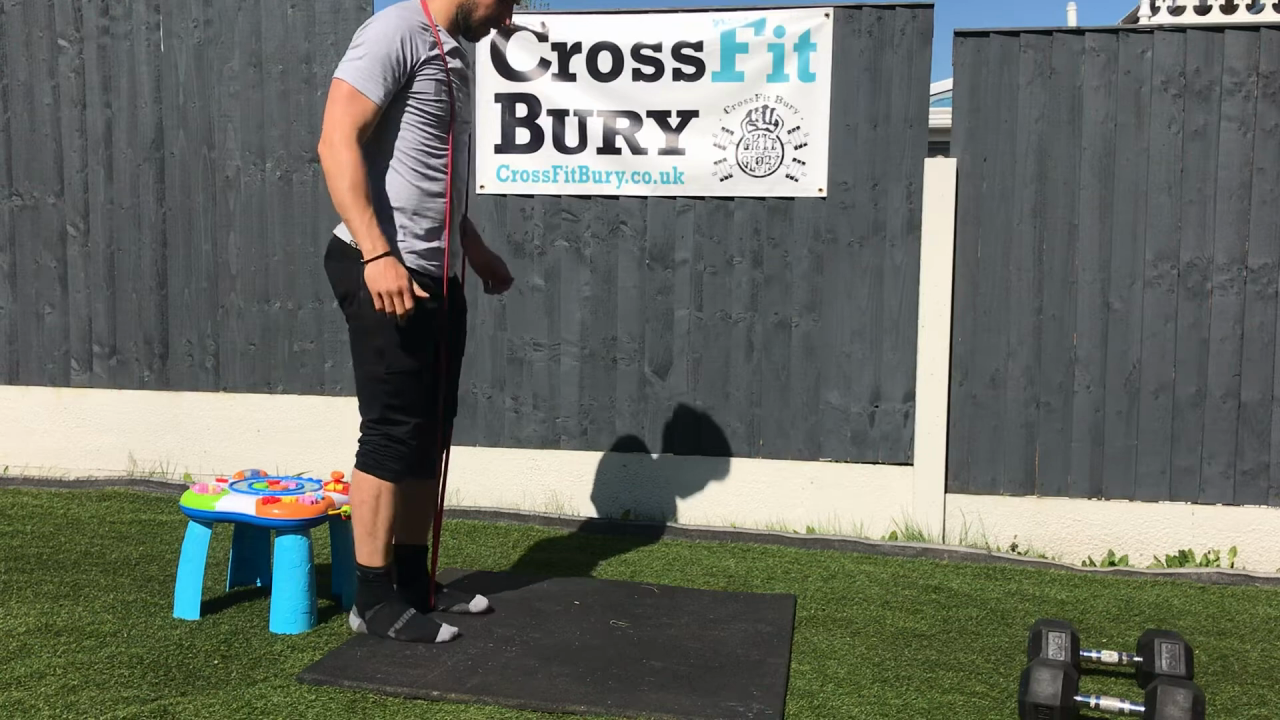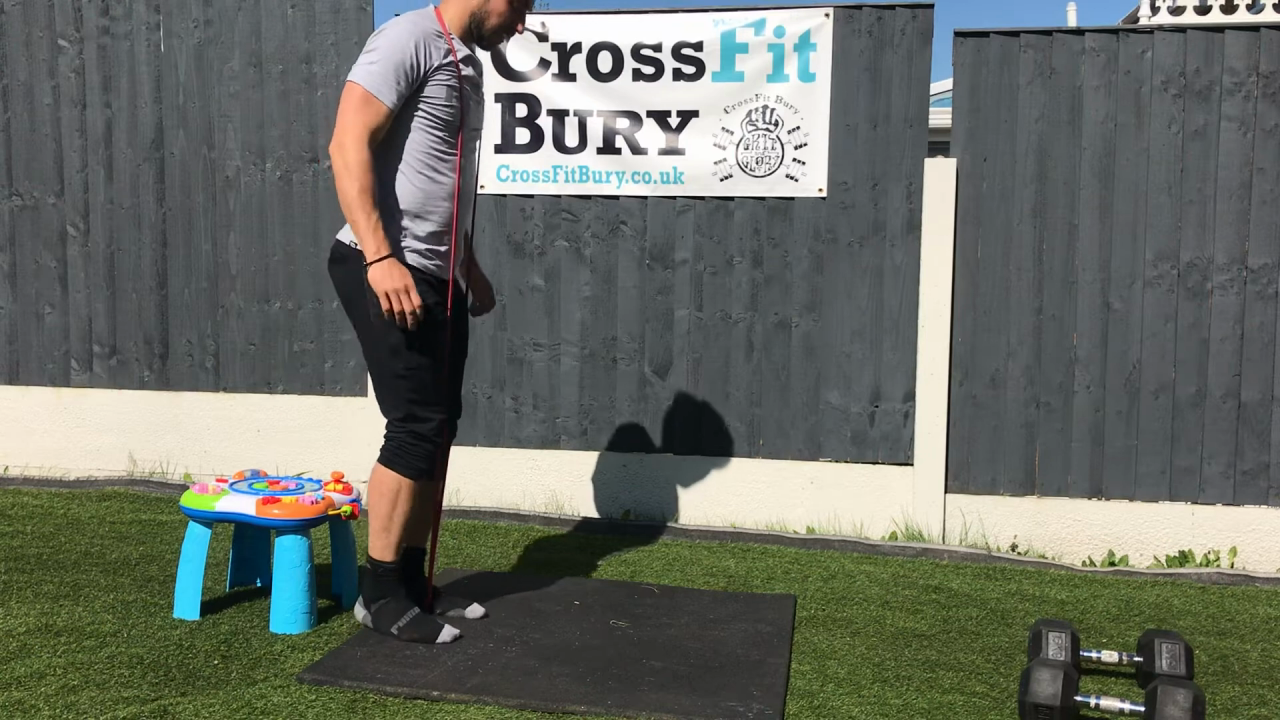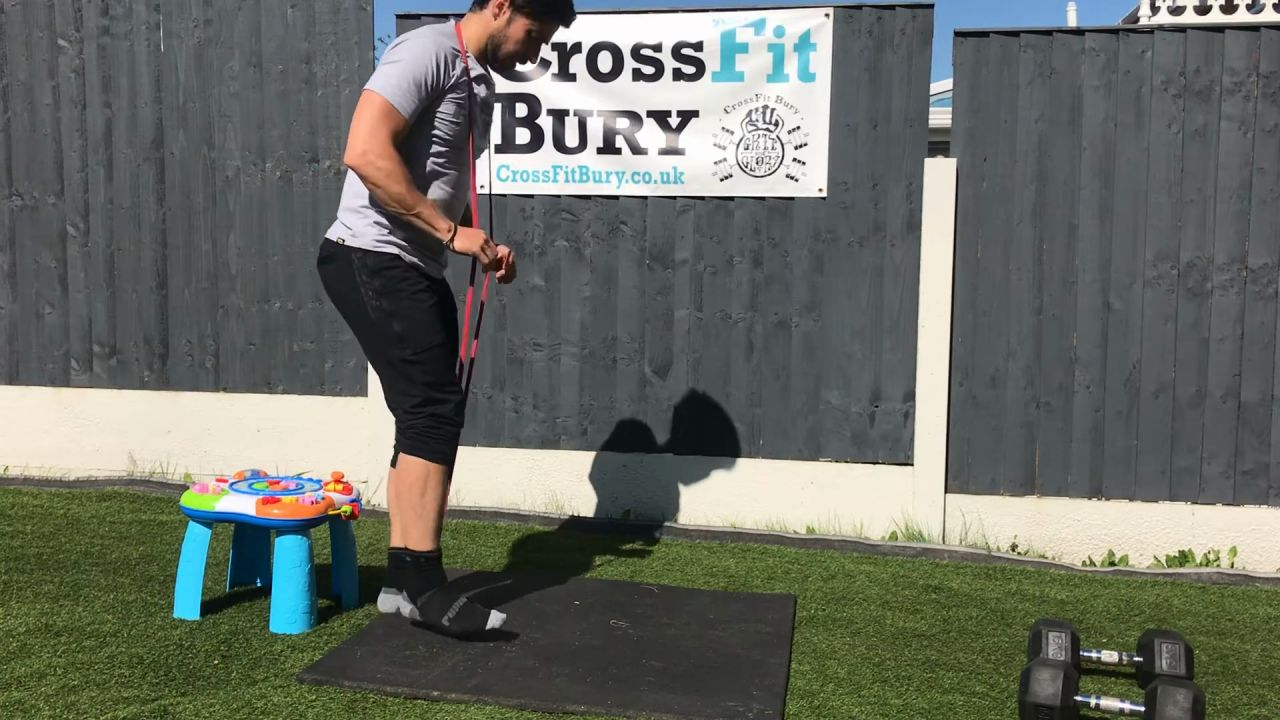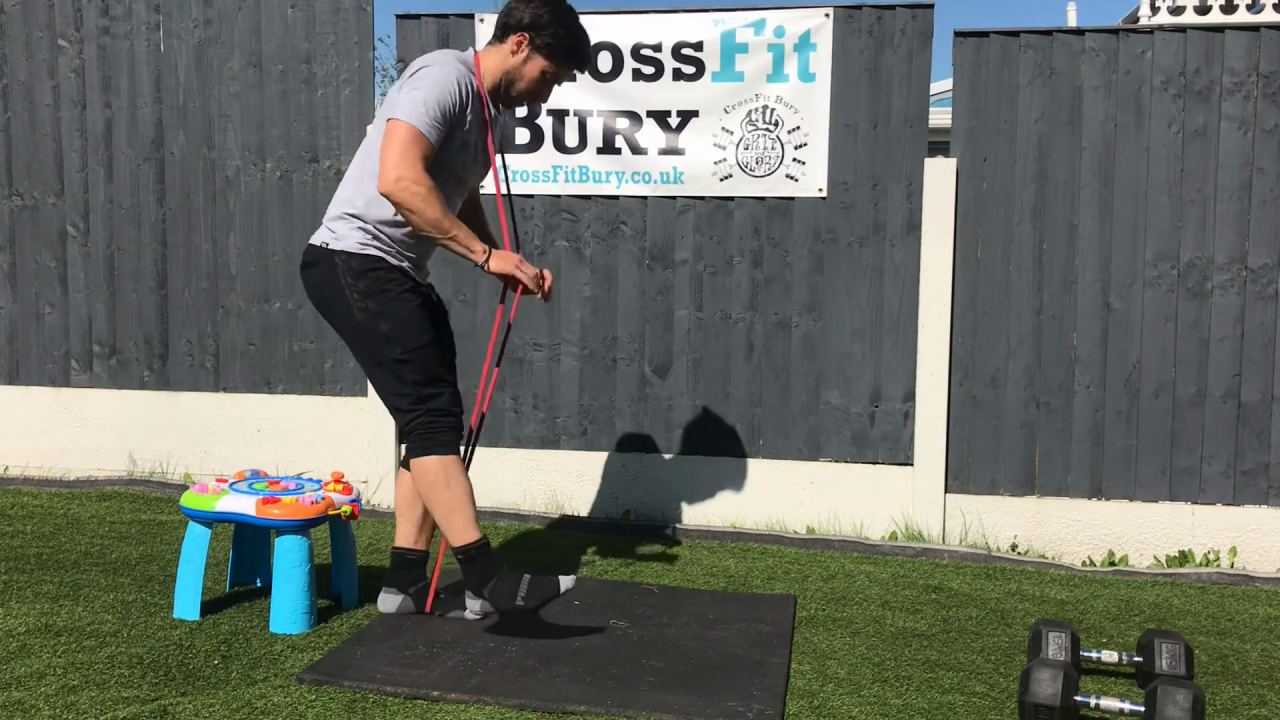
dt=0.5s
person 1, frame 1
left shoulder: (454, 53)
right elbow: (337, 141)
left wrist: (475, 248)
right wrist: (376, 253)
left hip: (435, 274)
right hip: (385, 273)
left knee: (430, 429)
right knee: (392, 429)
left ankle: (412, 578)
right ankle: (374, 598)
person 1, frame 2
left shoulder: (467, 62)
right elbow: (348, 145)
left wrist: (470, 267)
right wrist: (379, 256)
left hip: (438, 276)
right hip: (391, 275)
left knee: (438, 428)
right knee: (415, 426)
left ankle: (411, 580)
right ankle: (380, 591)
person 1, frame 3
left shoulder: (479, 82)
right shoulder: (427, 51)
right elbow: (365, 152)
left wrist: (482, 244)
right wrist: (452, 232)
left hip: (419, 269)
right hip: (373, 260)
left knee: (430, 418)
right knee: (432, 412)
left ankle: (404, 578)
right ankle: (427, 586)
person 1, frame 4
left shoulder: (488, 111)
right shoulder: (445, 76)
left elbow: (462, 205)
right elbow: (397, 179)
left wrist: (509, 262)
right wrist: (486, 255)
left hip: (400, 273)
right hip: (354, 261)
left knee: (436, 418)
right knee: (431, 414)
left ankle: (406, 579)
right ankle: (485, 578)
